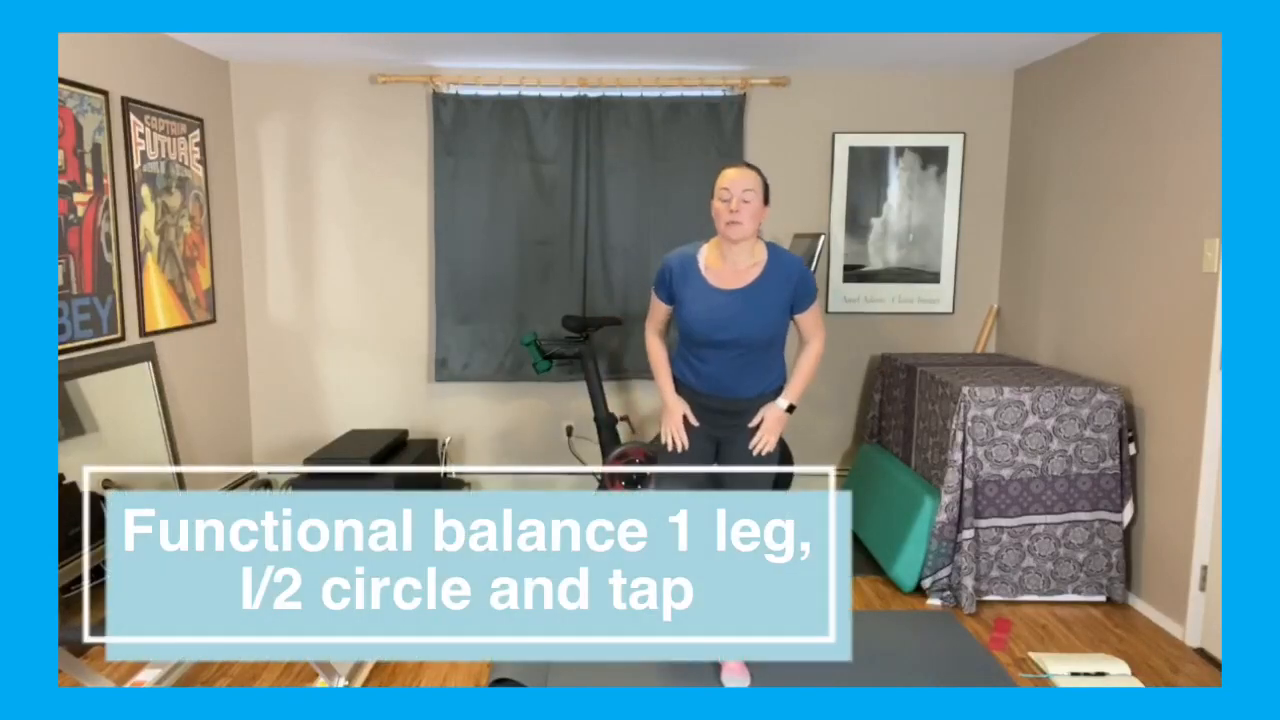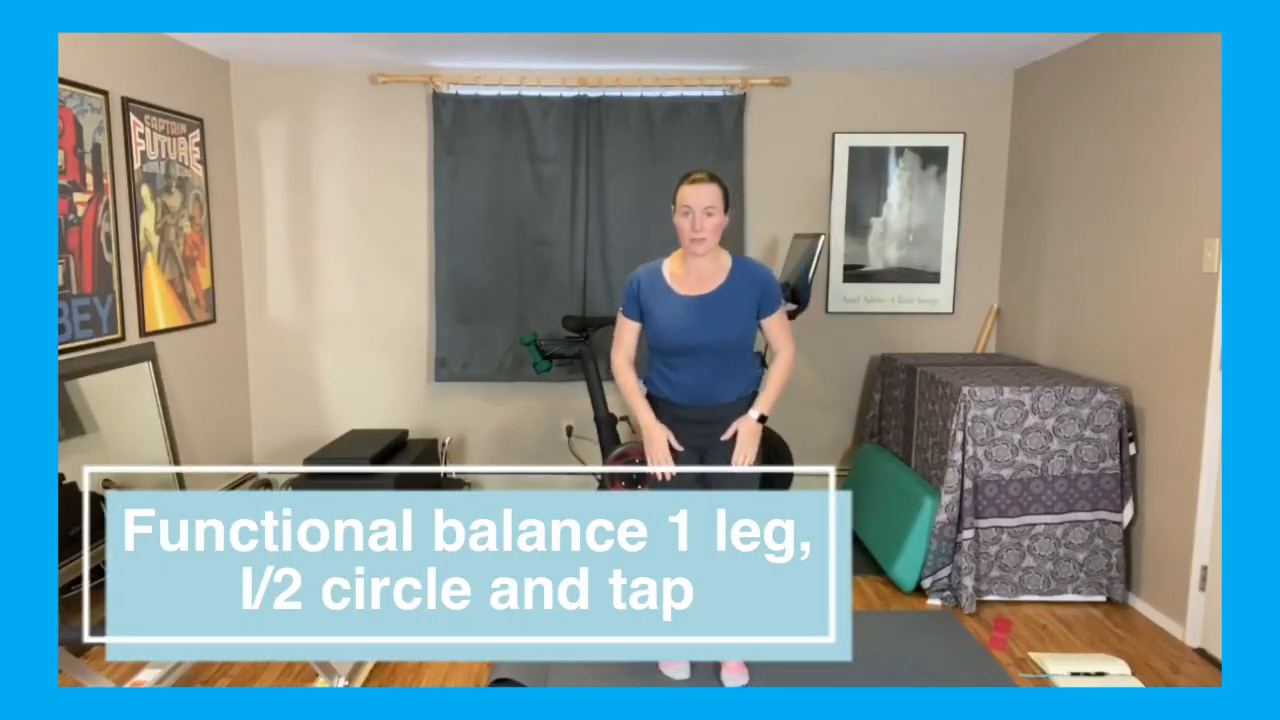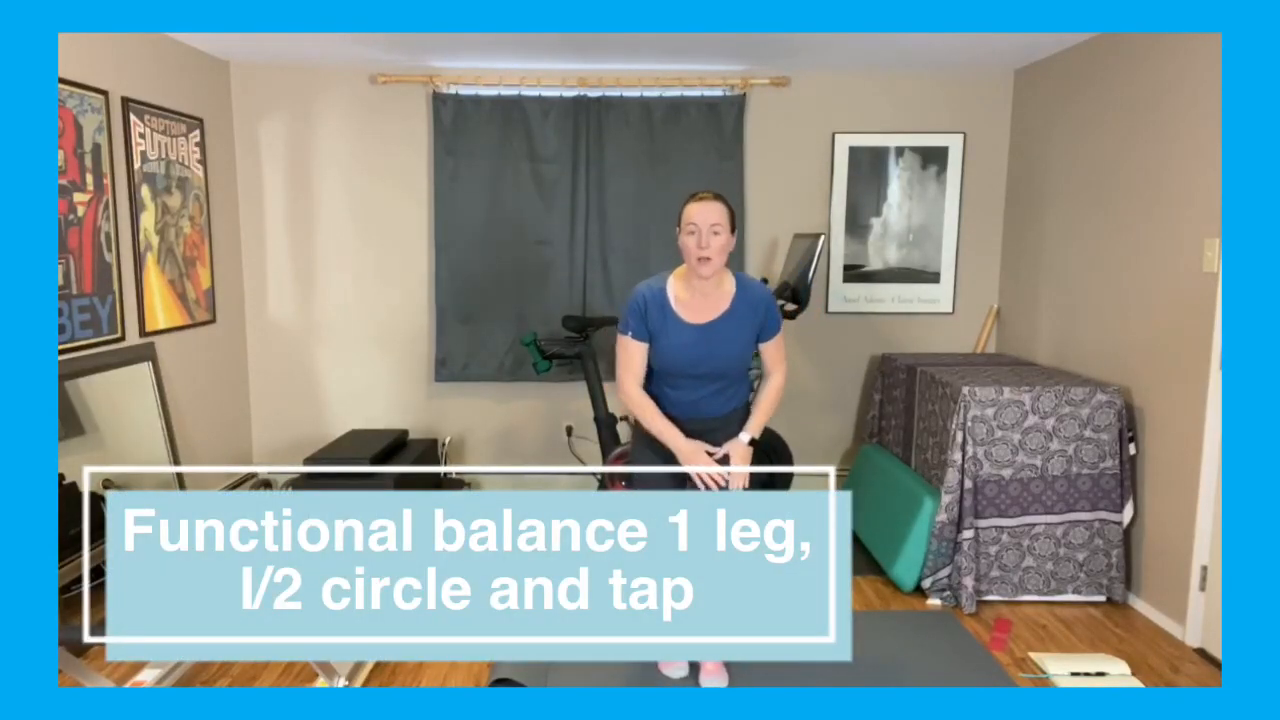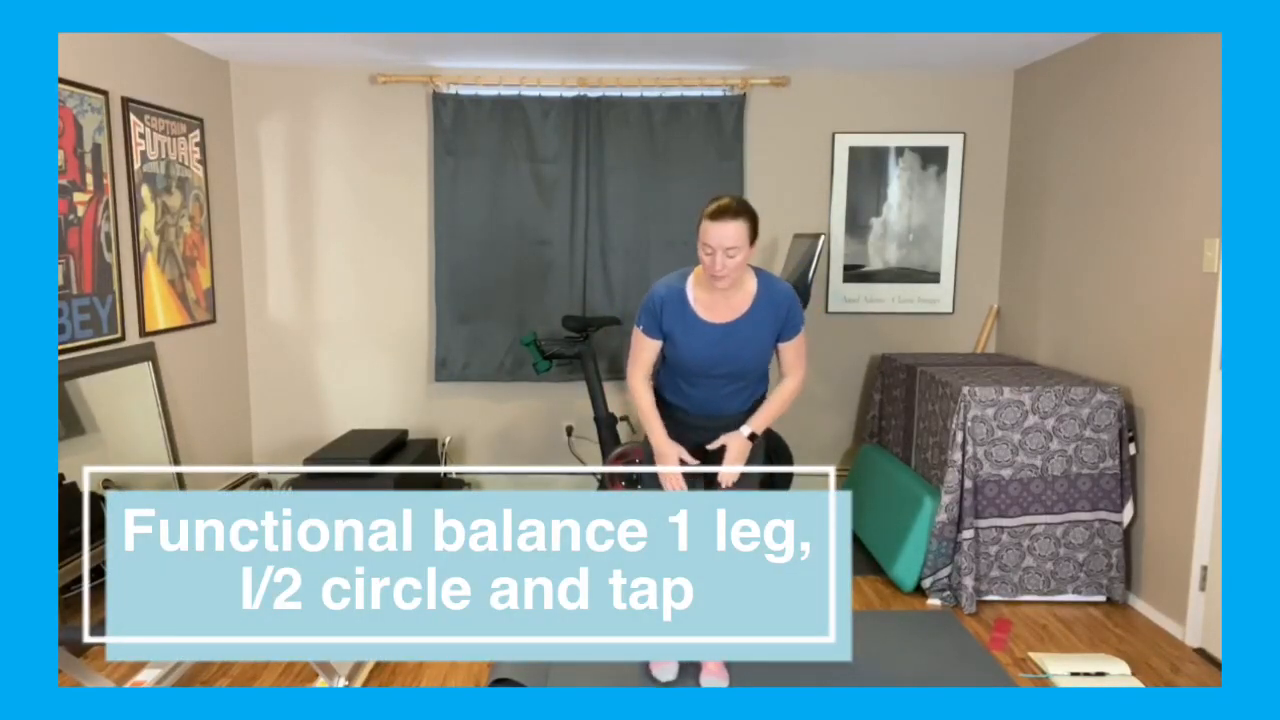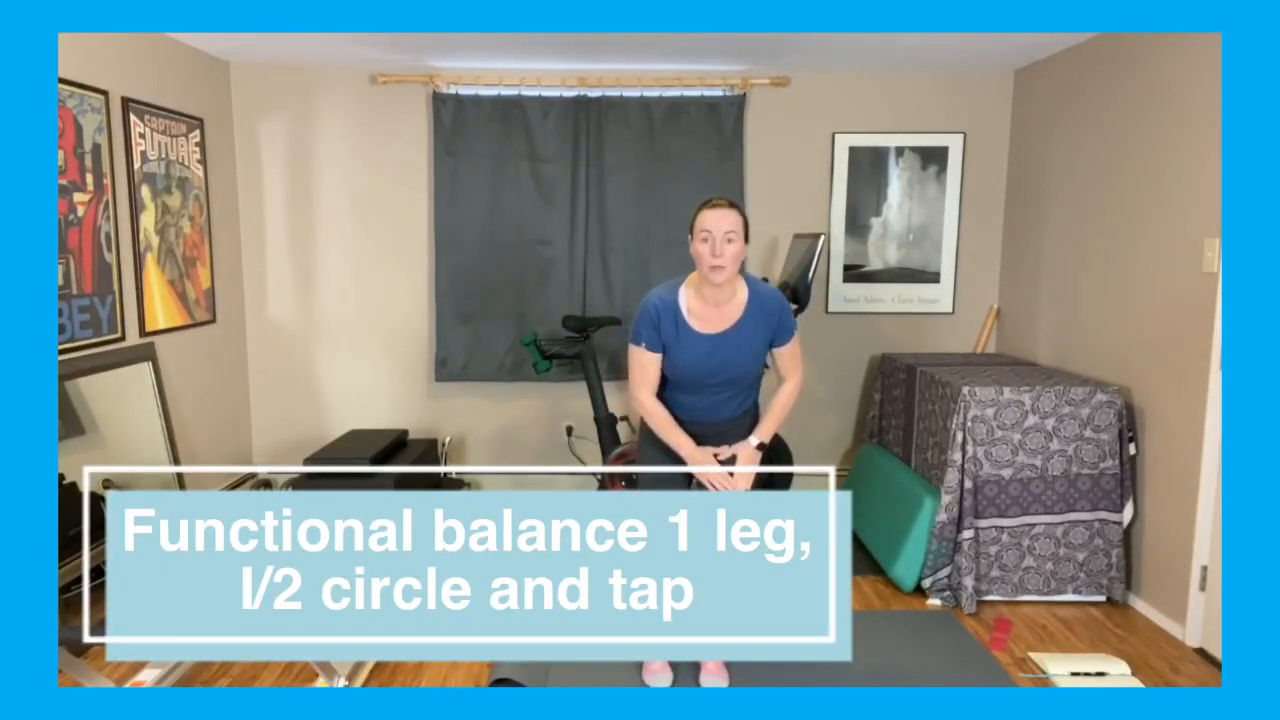
dt=1s
person 1, frame 1
left shoulder: (790, 272)
right shoulder: (678, 266)
left elbow: (814, 340)
right elbow: (654, 331)
left wrist: (785, 405)
right wrist: (668, 398)
left hip: (754, 417)
right hip: (691, 410)
person 1, frame 2
left shoulder: (755, 279)
right shoulder: (645, 282)
left elbow: (784, 352)
right elbow: (621, 359)
left wrist: (757, 417)
right wrist: (648, 425)
left hip: (732, 426)
right hip: (670, 425)
person 1, frame 3
left shoulder: (756, 300)
right shoulder: (647, 299)
left elbow: (776, 374)
right elbow: (629, 386)
left wrist: (747, 439)
right wrist: (680, 447)
left hip: (725, 435)
right hip: (660, 436)
person 1, frame 4
left shoulder: (779, 299)
right shoulder: (665, 295)
left elbow: (793, 375)
right elbow: (637, 375)
left wrist: (748, 434)
right wrist: (661, 443)
left hip: (737, 430)
right hip: (672, 427)
person 1, frame 5
left shoulder: (770, 305)
right shoulder: (659, 307)
left elbow: (791, 379)
right elbow: (642, 395)
left wrist: (756, 444)
right wrist: (693, 455)
left hip: (735, 435)
right hip: (667, 434)
